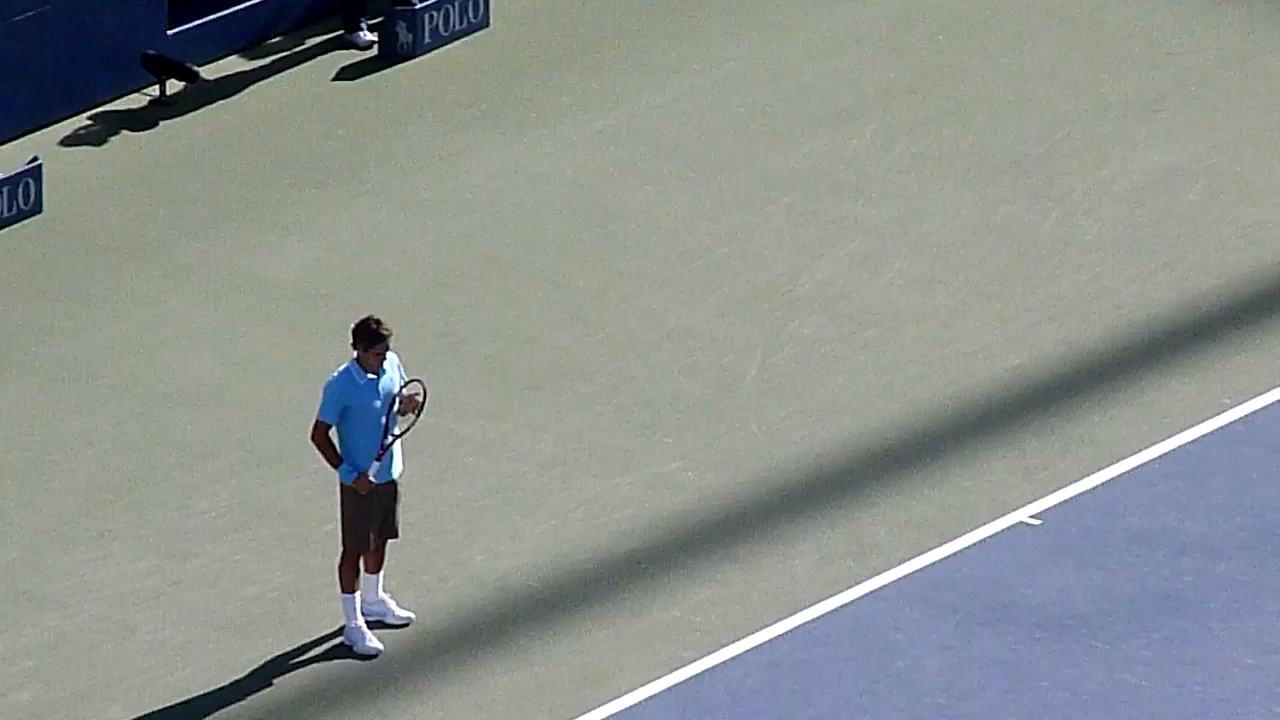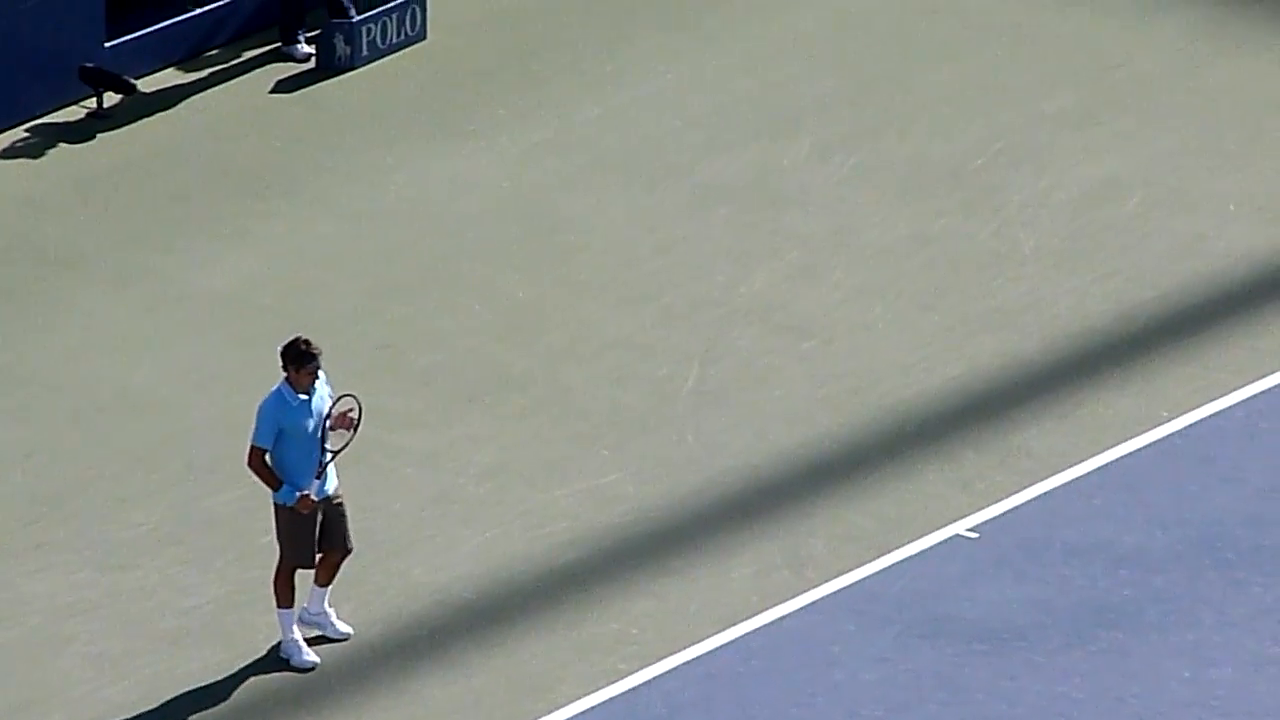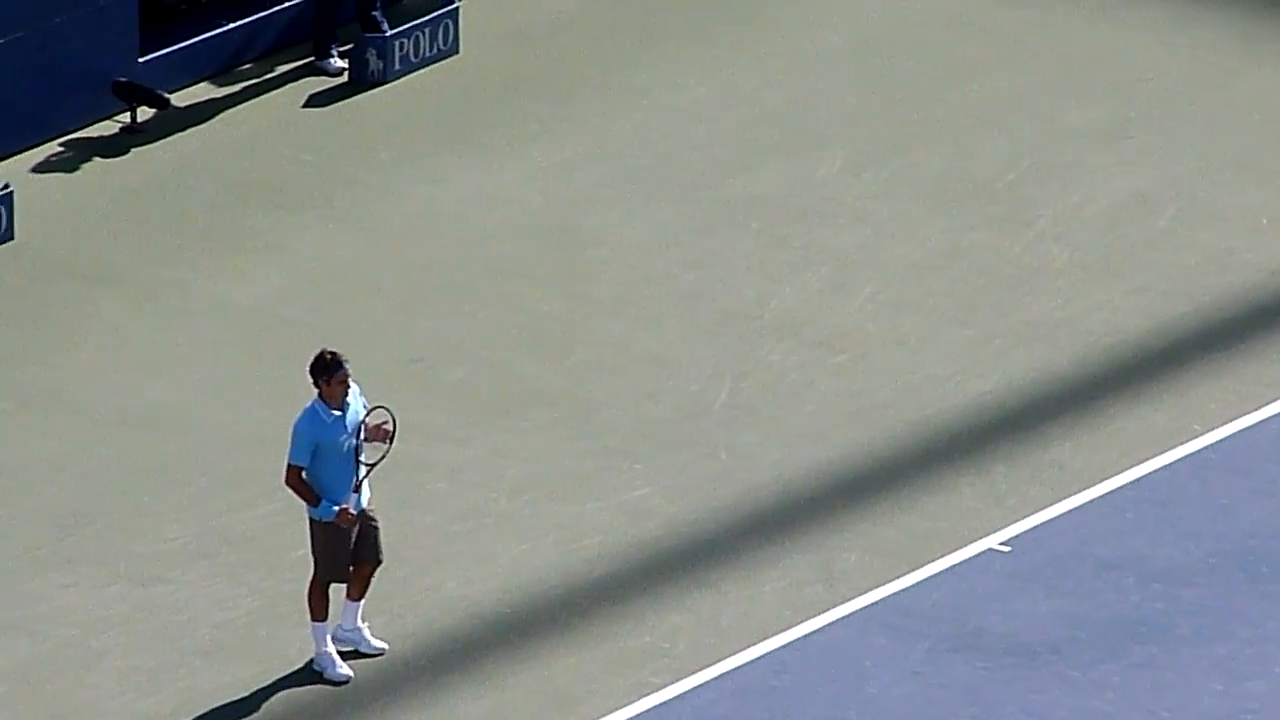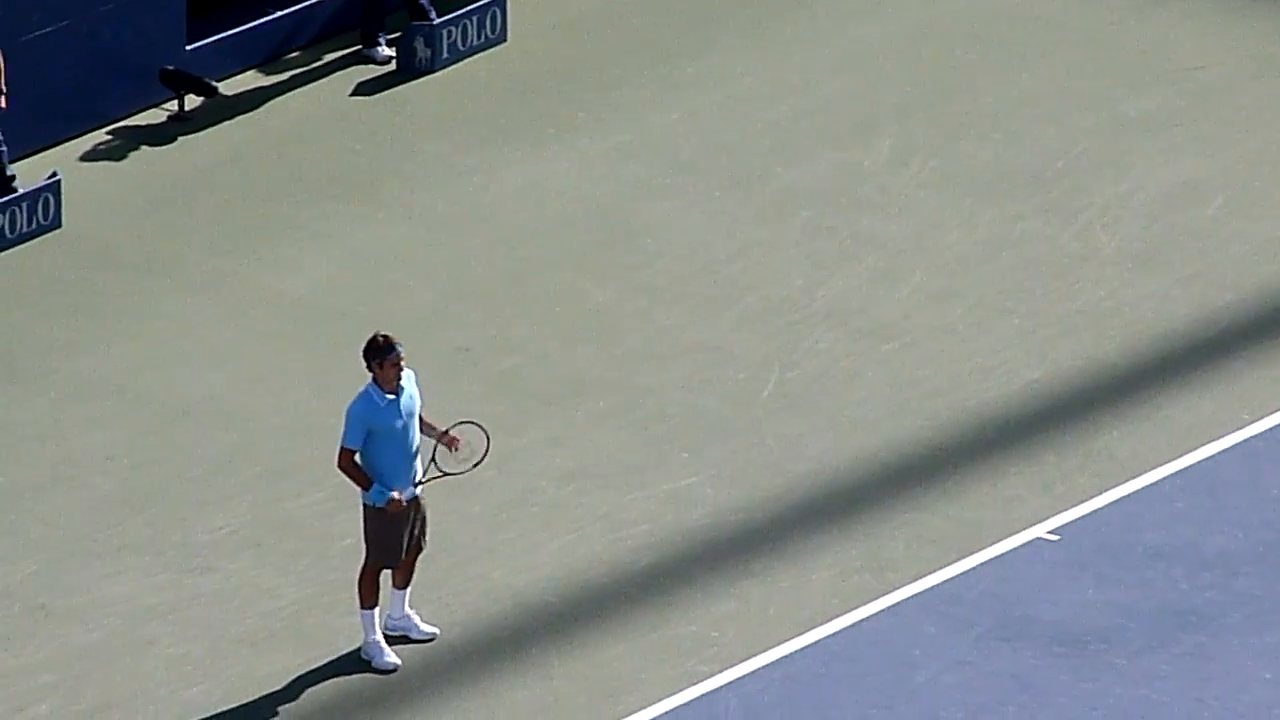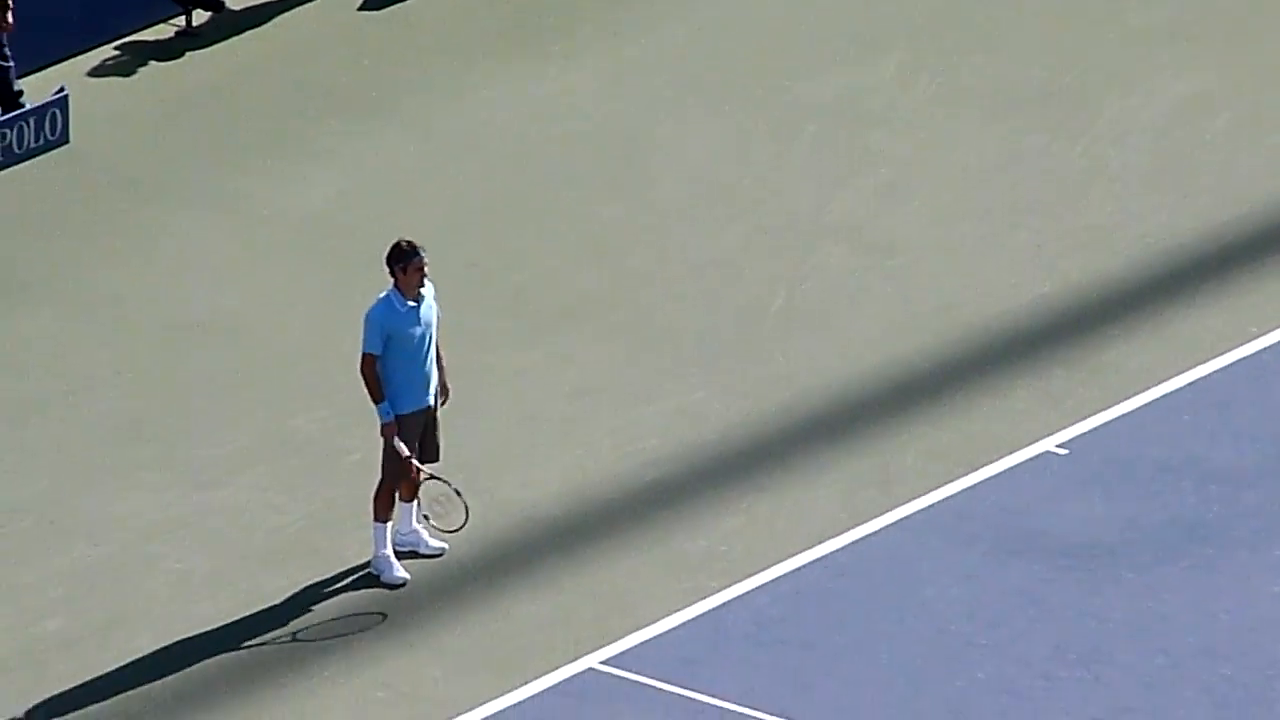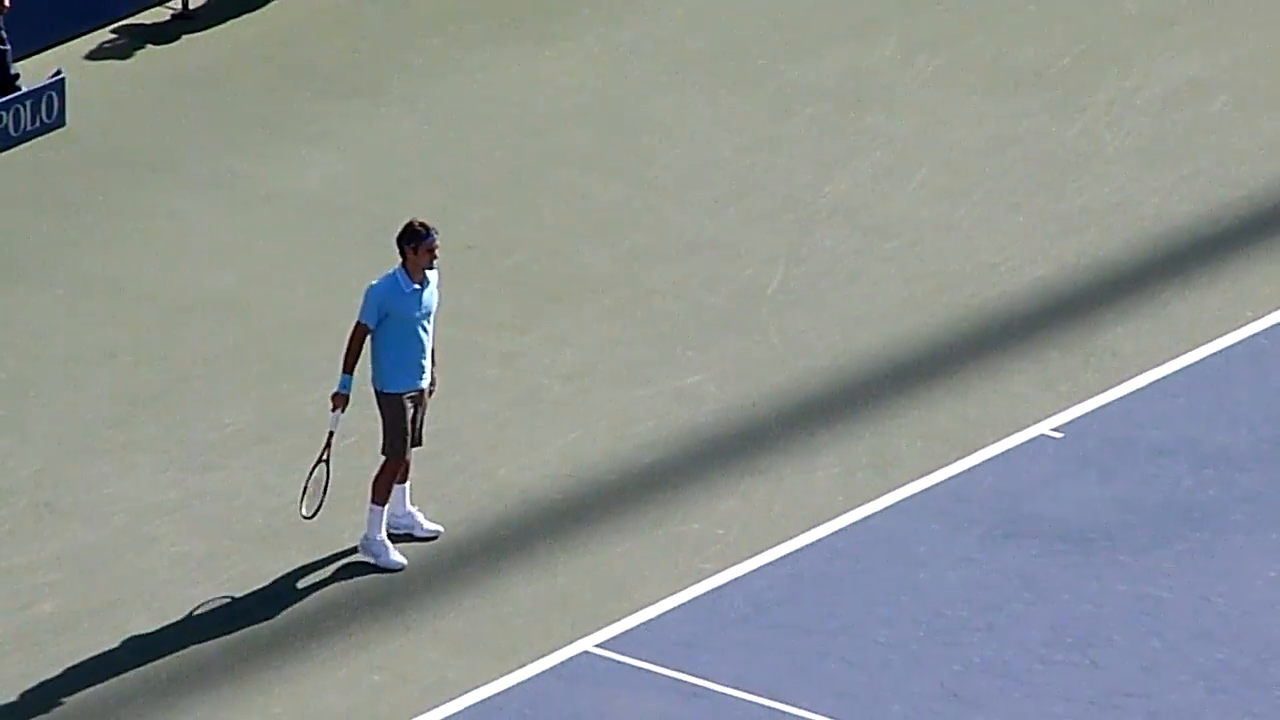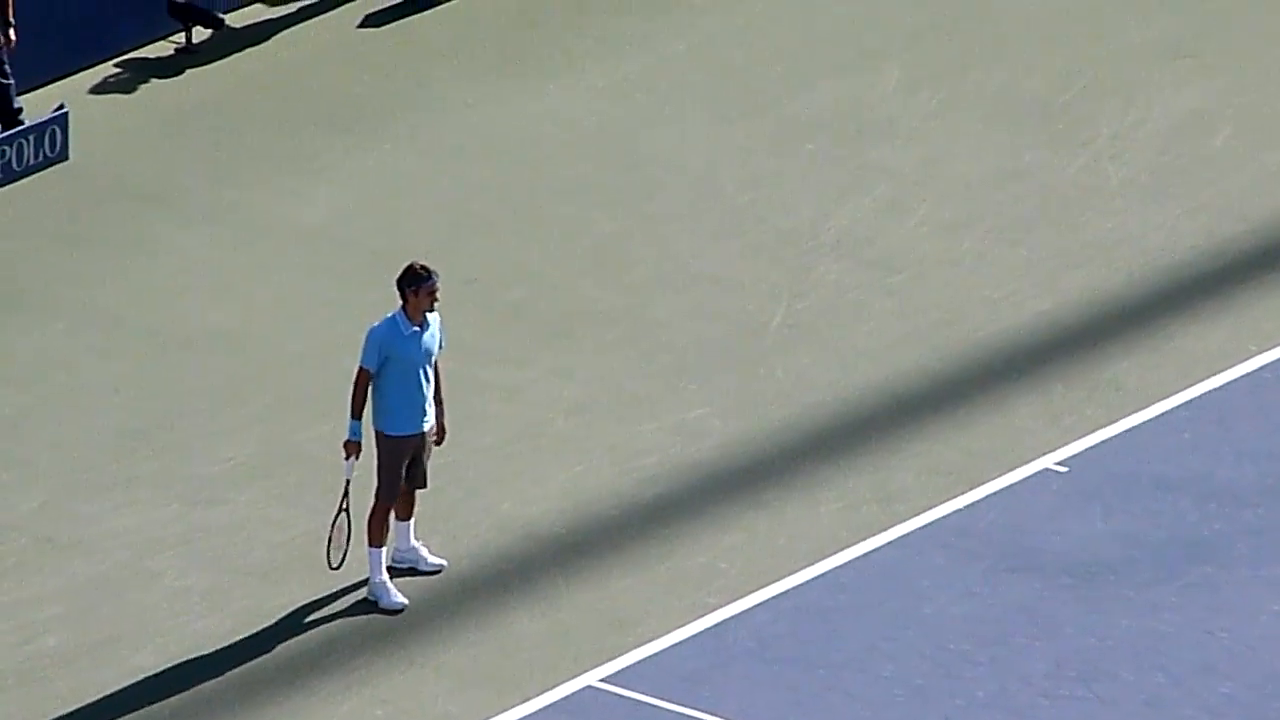
dt=0.3s
person 1, frame 1
left shoulder: (393, 364)
right shoulder: (339, 385)
right elbow: (319, 434)
left wrist: (407, 406)
right wrist: (348, 473)
left hip: (391, 473)
right hip: (360, 480)
left knee: (380, 540)
right knee: (354, 549)
left ankle: (373, 601)
right ankle: (353, 624)
person 1, frame 2
left shoulder: (321, 383)
right shoulder: (272, 408)
right elbow: (255, 460)
left wrist: (338, 423)
right wrist: (289, 495)
left hip: (328, 489)
right hip: (295, 499)
left knee: (338, 550)
right knee: (290, 564)
left ankle: (316, 611)
right ankle: (290, 639)
person 1, frame 3
left shoulder: (354, 394)
right shoulder: (308, 425)
right elbow: (292, 478)
left wrist: (373, 435)
right wrist: (329, 511)
left hip: (360, 502)
right hip: (330, 513)
left knee: (367, 564)
right knee: (324, 578)
left ankle: (349, 629)
right ankle: (324, 652)
person 1, frame 4
left shoulder: (409, 381)
right shoulder: (361, 409)
right elbow: (345, 461)
left wrist: (436, 434)
right wrist: (381, 494)
left hip: (412, 490)
right hip: (384, 500)
left knee: (410, 554)
right knee: (375, 565)
left ankle: (399, 617)
right ankle: (372, 640)
person 1, frame 5
left shoulder: (428, 294)
right shoulder: (380, 315)
right elbow: (368, 367)
left wrist: (442, 376)
right wrist: (383, 413)
left hip: (427, 401)
right hip: (399, 409)
left knee: (415, 470)
right knee: (393, 478)
left ankle: (409, 531)
right ankle: (382, 554)
person 1, frame 6
left shoulder: (432, 280)
right shoulder: (382, 291)
right elbow: (358, 336)
right wrist: (345, 385)
left hip: (419, 383)
right hip: (393, 388)
left knee: (405, 452)
right knee: (395, 458)
left ankle: (401, 514)
right ankle: (374, 536)
person 1, frame 7
left shoulder: (434, 322)
right shoulder: (382, 334)
right elbow: (362, 382)
left wrist: (439, 414)
right wrist: (354, 431)
left hip: (423, 425)
right hip: (393, 431)
left knee: (409, 489)
right knee: (385, 501)
left ankle: (405, 549)
right ankle: (378, 579)
